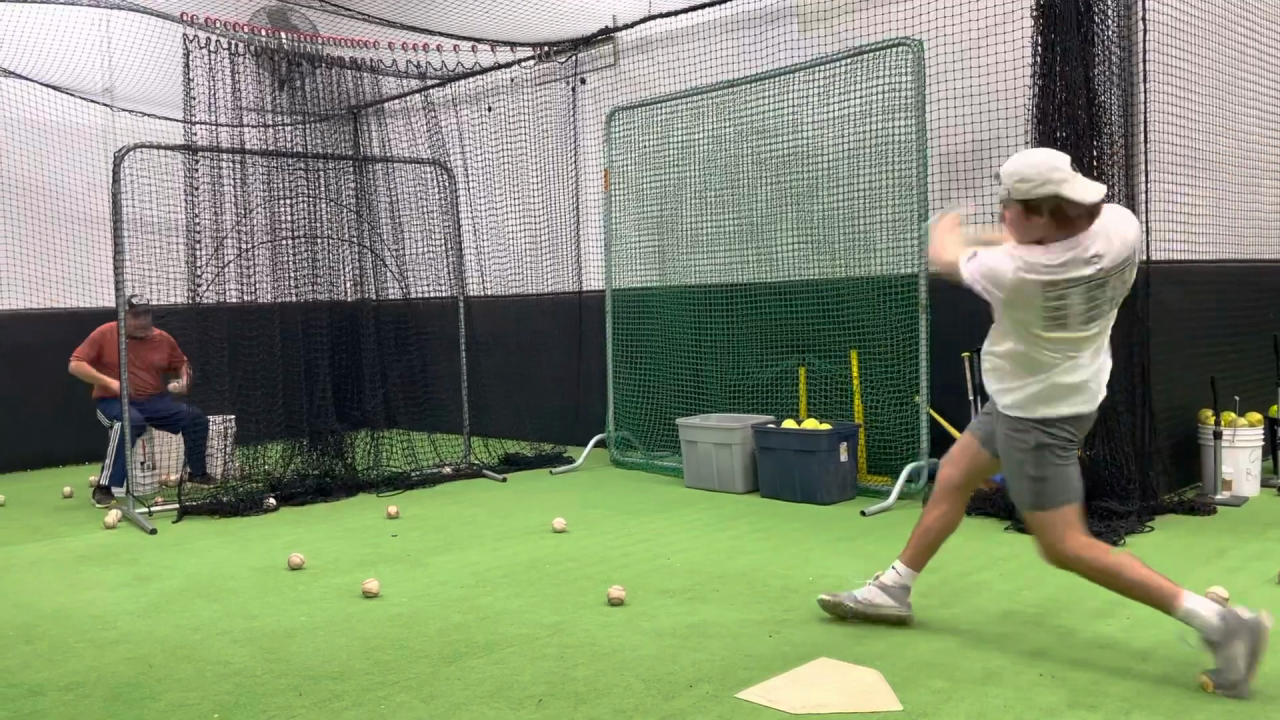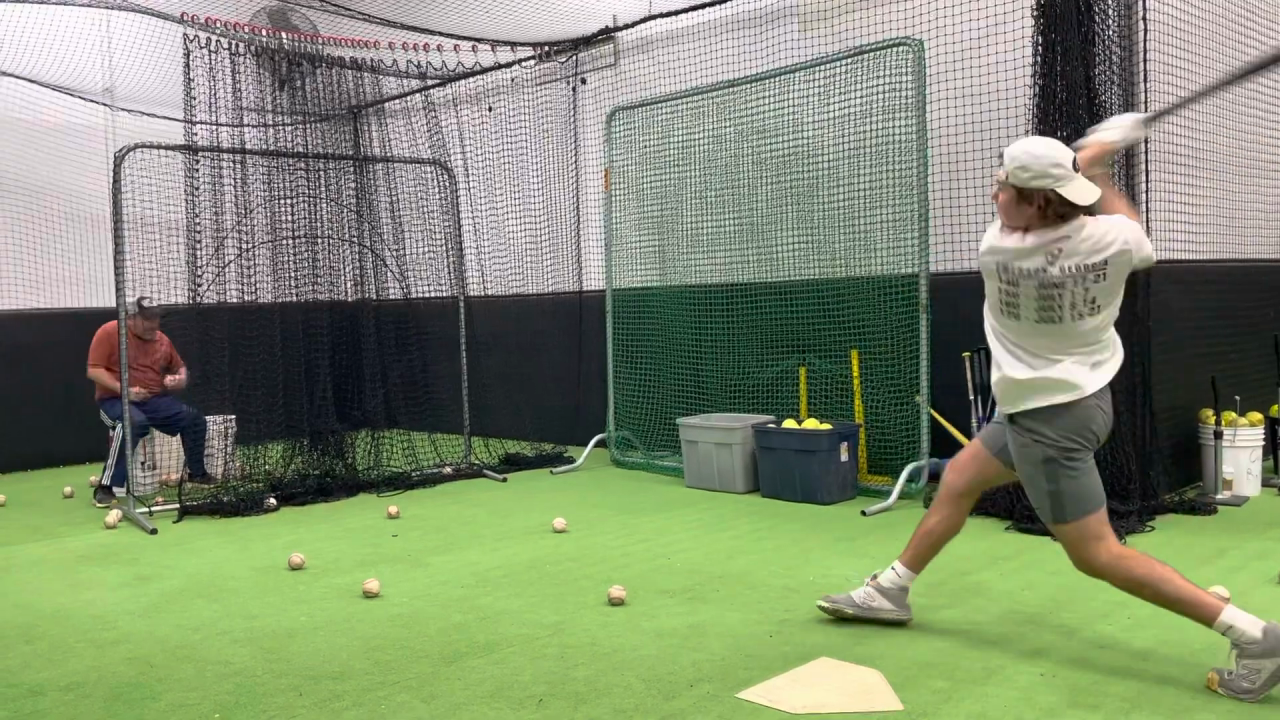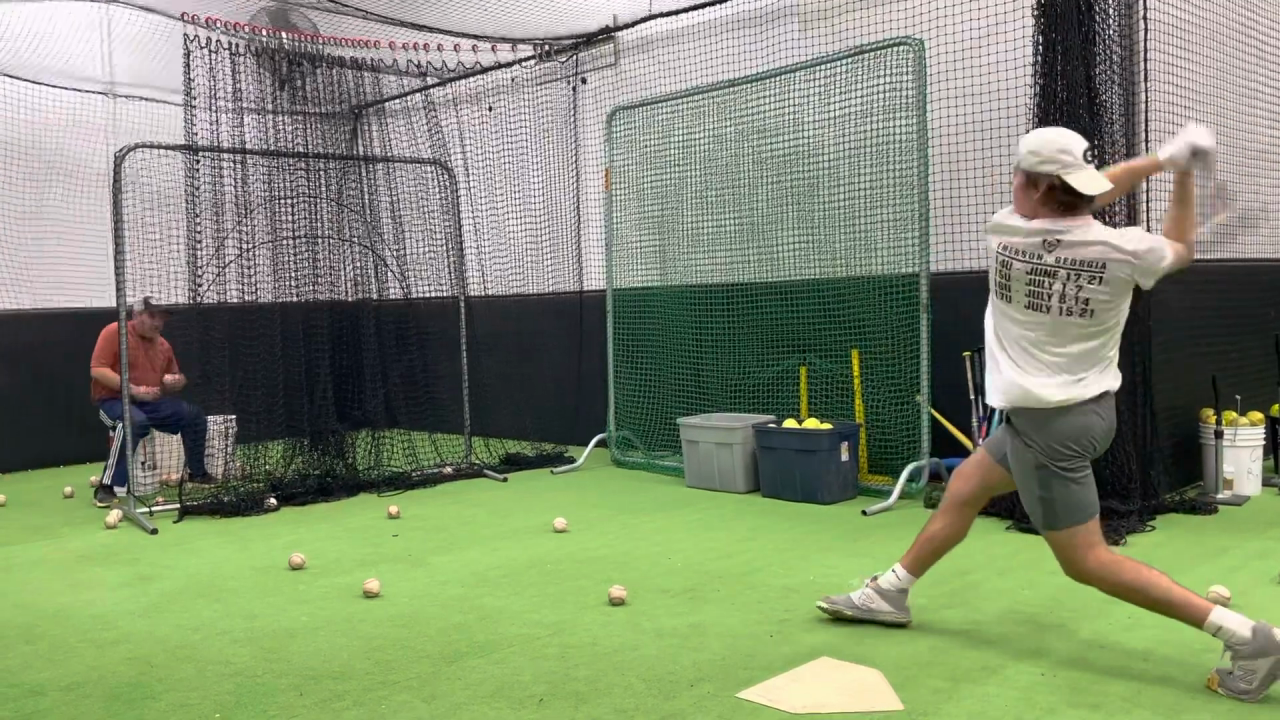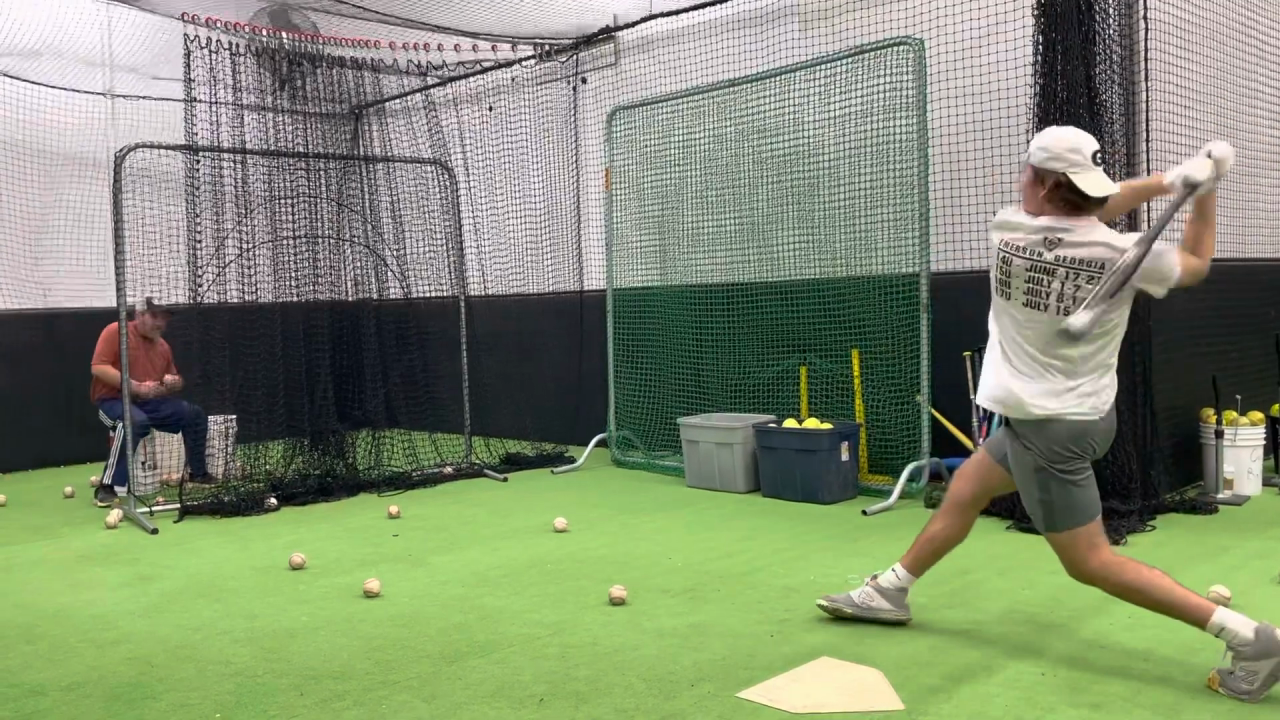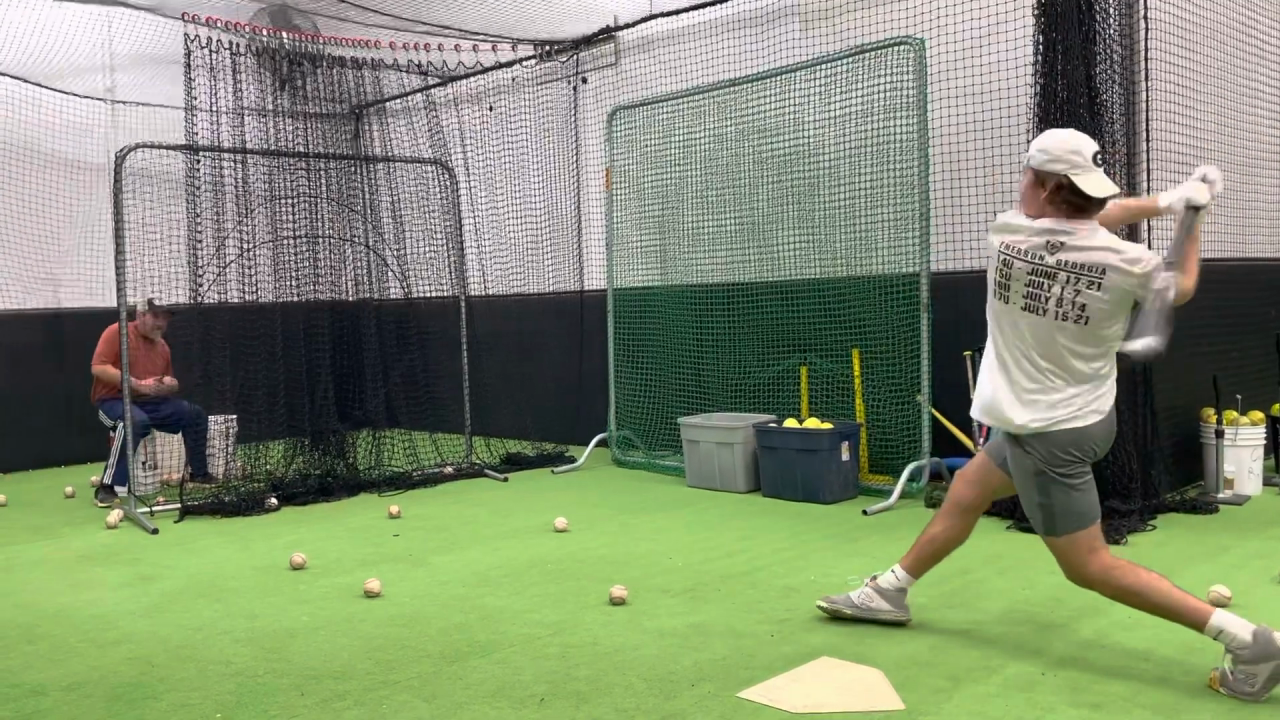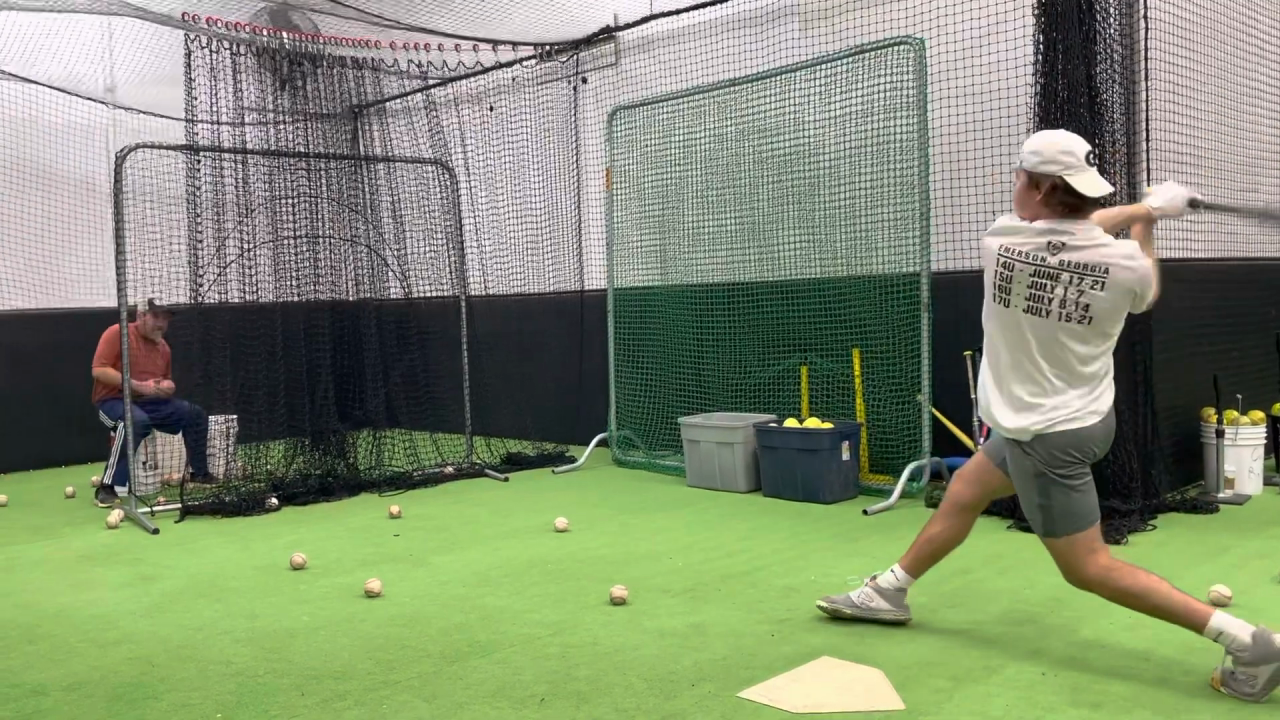
dt=0.1s
person 1, frame 1
left shoulder: (1017, 273)
right shoulder: (1121, 226)
left elbow: (946, 260)
left wrist: (948, 224)
left hip: (1035, 411)
right hip: (1049, 396)
left knee: (1065, 546)
right knee: (950, 477)
left ankle: (1222, 623)
right ankle: (891, 589)
person 1, frame 2
left shoulder: (998, 248)
right shoulder: (1115, 241)
left wrist: (1093, 145)
right wrist: (1092, 159)
left hip: (1050, 417)
right hip: (1072, 402)
left knee: (1095, 554)
right knee: (956, 483)
right ankle: (889, 589)
person 1, frame 3
left shoulder: (1007, 230)
right shoulder: (1124, 250)
left elbow: (1099, 191)
right elbow: (1179, 251)
left wrist: (1162, 158)
right wrist: (1183, 171)
left hip: (1047, 420)
right hip: (1082, 408)
left knee: (1086, 561)
right knee: (962, 491)
right ankle: (889, 592)
person 1, frame 4
left shoulder: (1007, 228)
right shoulder: (1127, 253)
left elbow: (1099, 208)
right elbow: (1194, 265)
left wrist: (1170, 178)
right wrist: (1206, 189)
left hip: (1047, 426)
right hip: (1078, 414)
left knee: (1089, 561)
right knee: (963, 492)
right ankle: (888, 590)
person 1, frame 5
left shoulder: (1006, 233)
right shoulder: (1128, 263)
left elbow: (1090, 219)
right elbow: (1182, 288)
left wrist: (1166, 200)
right wrist: (1184, 207)
left hip: (1047, 431)
right hip: (1072, 418)
left knee: (1087, 566)
right knee: (963, 495)
right ankle: (887, 590)
person 1, frame 6
left shoulder: (999, 240)
right shoulder: (1127, 262)
right elbow: (1142, 302)
left wrist: (1141, 205)
right wrist: (1145, 221)
left hip: (1044, 432)
right hip: (1079, 416)
left knee: (1086, 568)
right knee: (961, 495)
right ankle: (886, 590)
person 2, frame 1
left shoulder: (163, 339)
right shoulder: (105, 334)
left elbow: (182, 364)
right elbow: (75, 365)
left wrist: (183, 381)
right wrist: (108, 382)
left hip: (154, 401)
right hip: (114, 401)
left knee: (195, 418)
right knee: (132, 421)
left ankle: (197, 473)
right ankle: (105, 487)
person 2, frame 2
left shoulder: (163, 341)
right shoulder: (110, 332)
left elbow: (180, 368)
right elbow: (93, 371)
left wrist: (181, 379)
right wrist: (124, 389)
left hip: (154, 401)
right hip: (115, 400)
left knee: (194, 418)
right knee: (134, 422)
left ankle: (197, 474)
right ankle: (107, 487)
person 2, frame 3
left shoulder: (162, 345)
right shoulder: (114, 332)
left elbow: (176, 377)
right elbow: (97, 370)
left wrist: (178, 381)
right wrist: (133, 390)
left hip: (153, 401)
right hip: (115, 400)
left knee: (195, 416)
right knee: (135, 422)
left ankle: (197, 474)
right ankle: (108, 487)
person 2, frame 4
left shoulder: (162, 346)
right shoulder: (116, 332)
left elbow: (174, 383)
right elbow: (98, 368)
left wrist: (174, 382)
right wrist: (137, 387)
left hip: (152, 402)
right hip: (113, 400)
left knee: (195, 415)
right knee: (135, 422)
left ankle: (198, 473)
right ankle: (108, 486)
person 2, frame 5
left shoulder: (162, 346)
right shoulder: (117, 332)
left elbow: (169, 384)
right elbow: (98, 368)
left wrist: (171, 385)
right wrist: (138, 384)
left hip: (152, 402)
right hip: (113, 400)
left knee: (195, 415)
right knee: (136, 422)
left ankle: (199, 473)
right ankle: (108, 487)
person 2, frame 6
left shoulder: (163, 347)
right shoulder: (117, 333)
left elbow: (166, 382)
right elbow: (99, 370)
left wrist: (168, 387)
right wrist: (139, 385)
left hip: (151, 402)
right hip: (114, 400)
left knee: (195, 415)
right knee: (136, 421)
left ankle: (199, 473)
right ankle: (109, 486)
